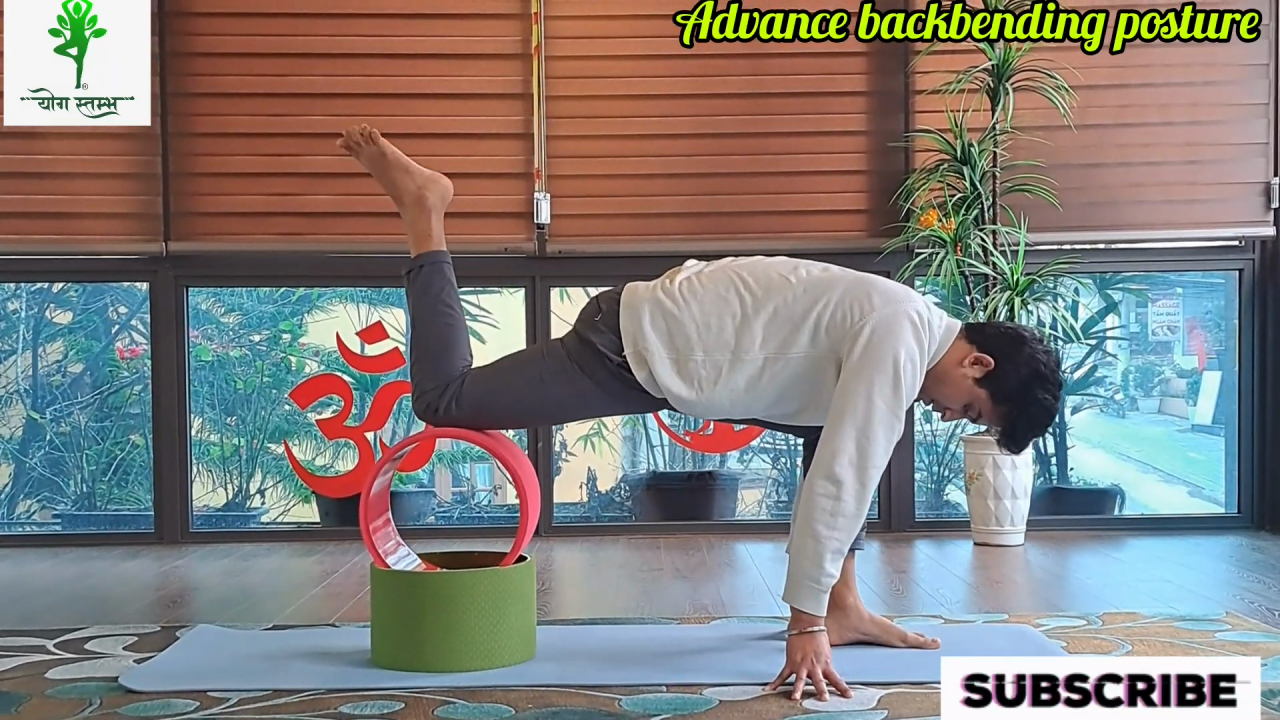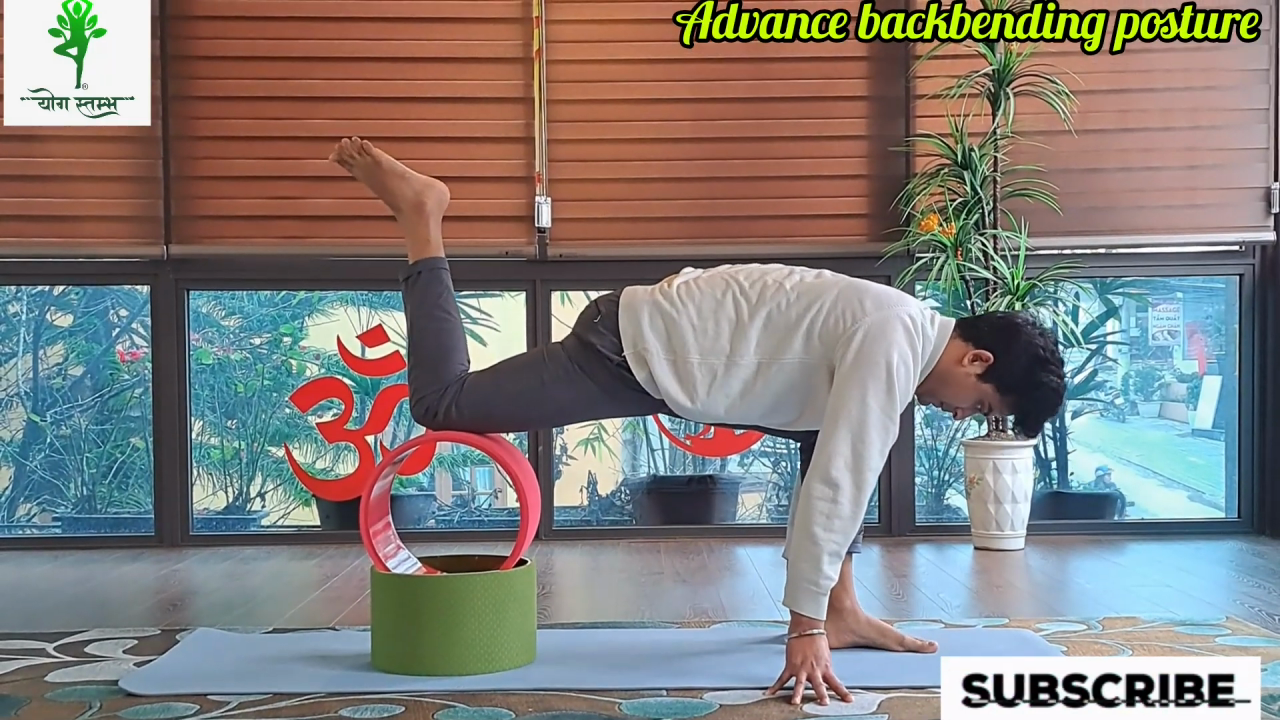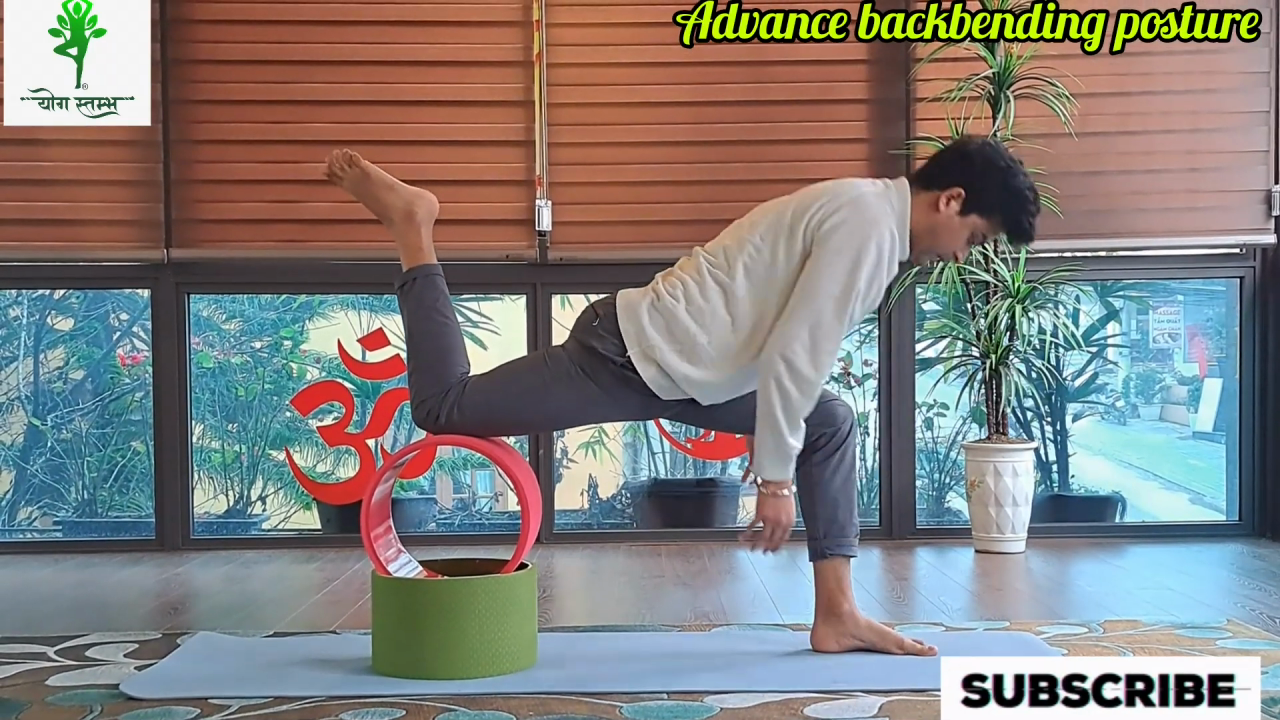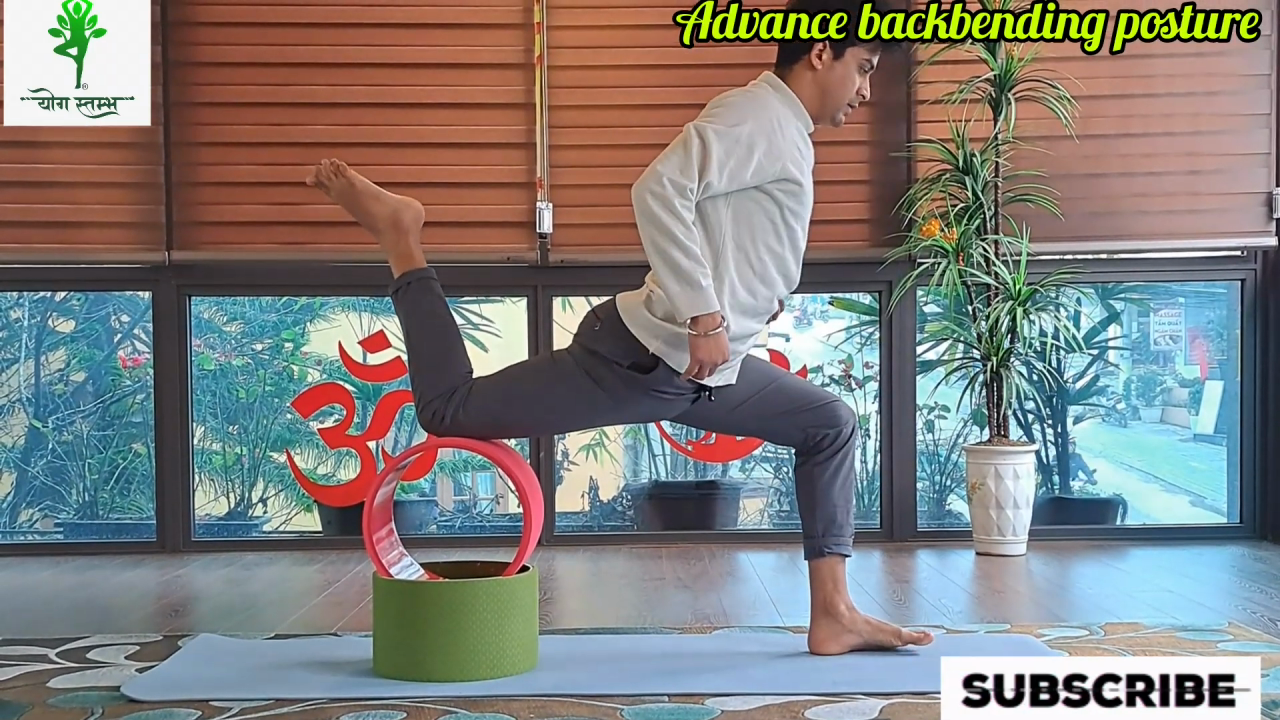
dt=0.7s
person 1, frame 1
left shoulder: (904, 333)
right shoulder: (899, 342)
left elbow: (842, 467)
right elbow: (839, 483)
left wrist: (830, 605)
right wrist: (806, 626)
left hip: (671, 332)
right hip: (633, 345)
left knee: (833, 426)
right knee: (443, 400)
left ankle: (845, 611)
right ankle: (422, 206)
person 1, frame 2
left shoulder: (902, 332)
right shoulder: (893, 345)
left elbow: (834, 469)
right elbow: (837, 485)
left wrist: (828, 605)
right wrist: (805, 627)
left hip: (669, 343)
right hip: (633, 350)
left knee: (831, 429)
right knee: (444, 404)
left ankle: (845, 614)
right ankle: (421, 213)
person 1, frame 3
left shoulder: (865, 207)
right shoulder: (870, 222)
left elbow: (783, 332)
right elbow: (794, 354)
left wrist: (772, 441)
right wrist: (775, 479)
left hip: (686, 363)
right hip: (633, 356)
left knee: (832, 429)
right knee: (447, 408)
left ankle: (838, 618)
right ankle: (411, 229)
person 1, frame 4
left shoulder: (783, 129)
right shoulder: (759, 114)
right elbow: (659, 191)
left wrist: (753, 297)
right wrist: (705, 317)
left hip: (699, 364)
right hip: (643, 354)
left knee: (831, 425)
right knee: (448, 411)
left ankle: (832, 614)
right ankle: (399, 236)
